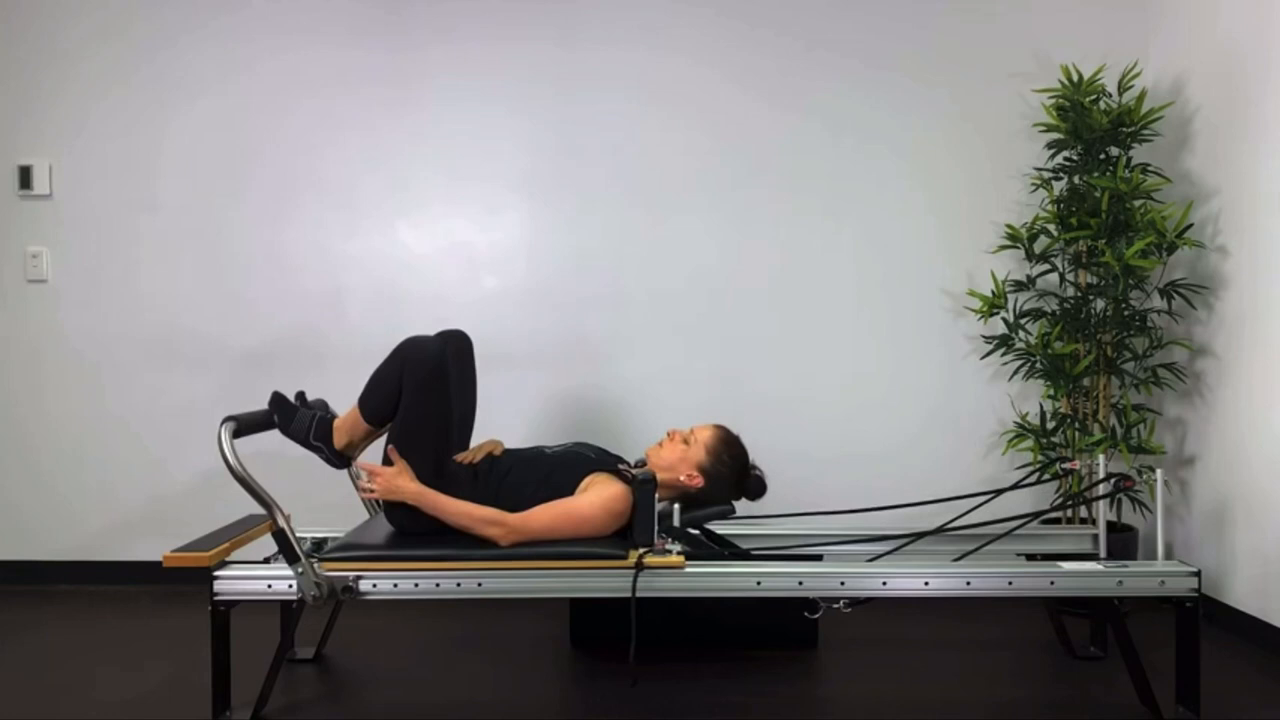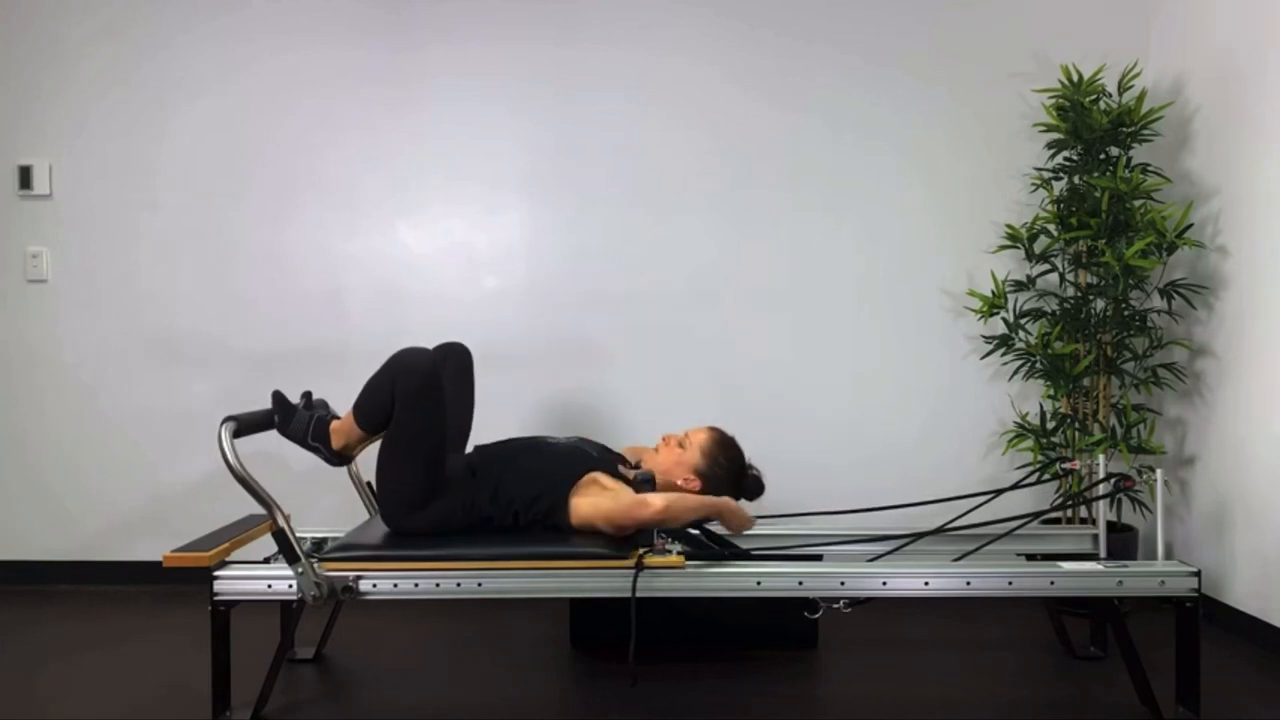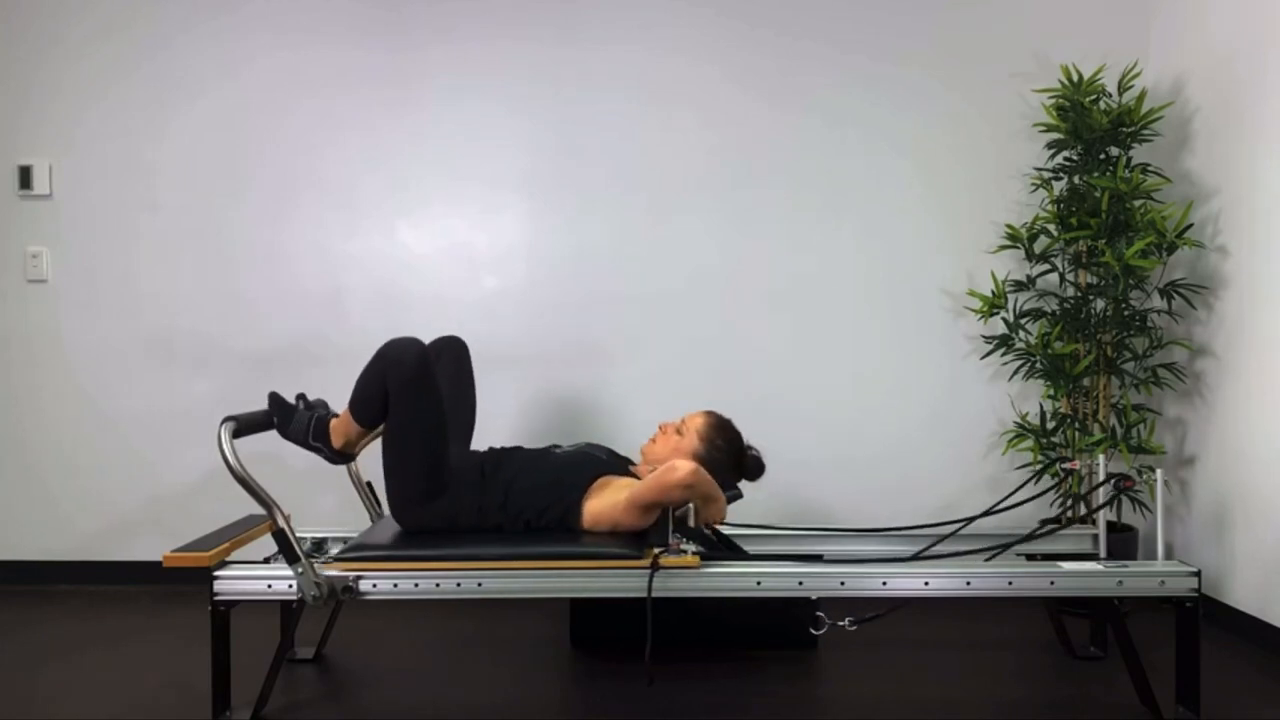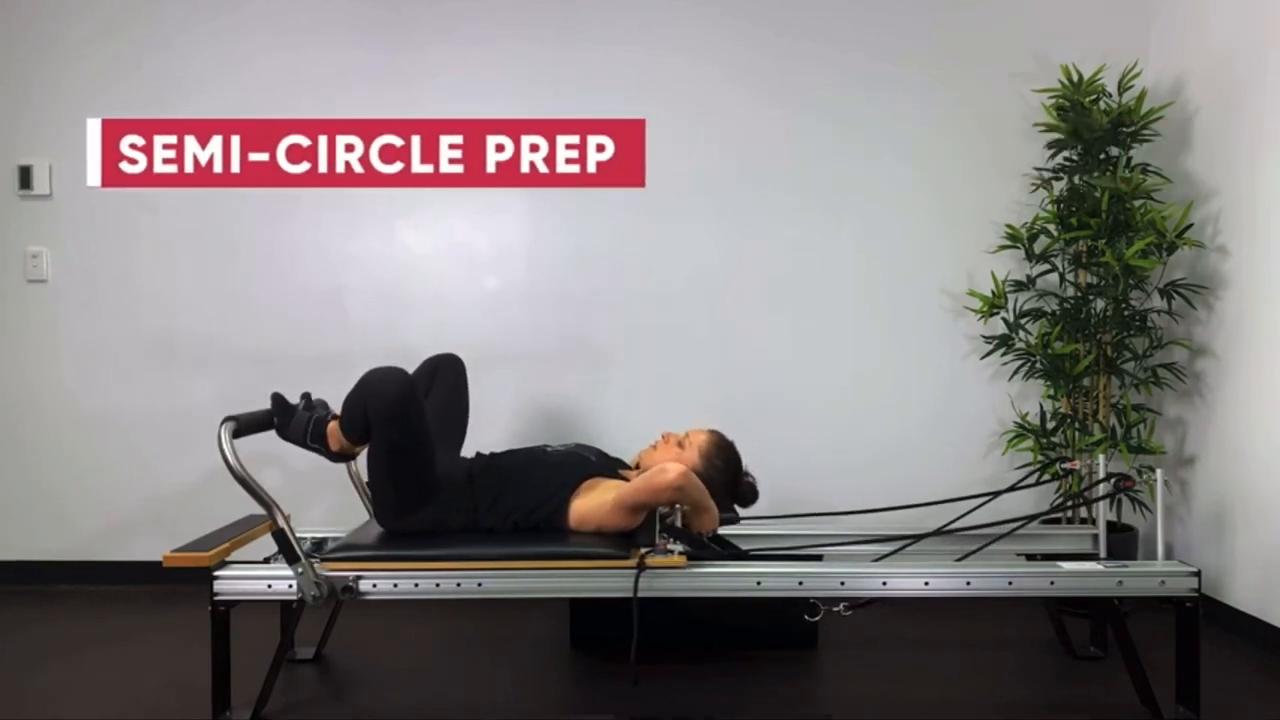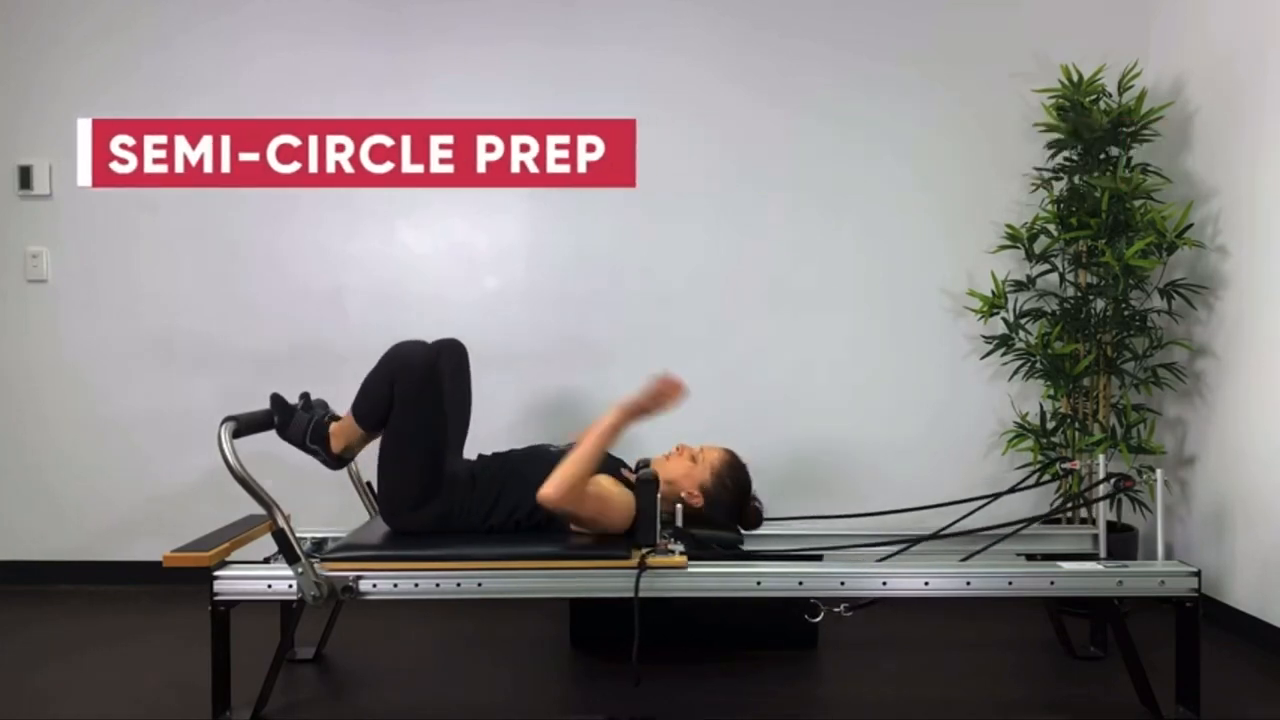
dt=1s
person 1, frame 1
left shoulder: (616, 502)
right shoulder: (628, 476)
left elbow: (508, 530)
left wrist: (414, 491)
right wrist: (499, 450)
left hip: (426, 506)
right hip: (455, 479)
left knee: (421, 354)
right knee: (450, 344)
left ankle: (337, 439)
right ankle: (341, 429)
person 1, frame 2
left shoulder: (620, 501)
right shoulder: (627, 477)
left elbow: (652, 507)
right elbow: (634, 453)
left wrist: (719, 505)
left hip: (422, 506)
right hip: (453, 478)
left knee: (415, 366)
right knee: (451, 356)
left ankle: (333, 438)
right ankle: (342, 429)
person 1, frame 3
left shoulder: (633, 503)
right shoulder: (631, 475)
left elbow: (682, 474)
left wrist: (712, 504)
left hip: (434, 502)
right hip: (459, 479)
left knee: (405, 355)
right knee: (447, 349)
left ankle: (333, 437)
right ankle: (345, 428)
person 1, frame 4
left shoulder: (622, 507)
right shoulder: (624, 478)
left elbow: (671, 479)
left wrist: (704, 510)
left hip: (424, 508)
right hip: (449, 482)
left knee: (389, 385)
right knee: (444, 366)
left ankle: (332, 439)
right ankle: (342, 432)
person 1, frame 5
left shoulder: (621, 507)
right shoulder: (630, 484)
left elbow: (552, 494)
right elbow: (561, 461)
left wrist: (621, 416)
right wrist: (631, 415)
left hip: (425, 506)
right hip: (452, 485)
left knee: (414, 360)
right knee: (445, 352)
left ankle: (332, 441)
right ankle: (338, 431)
